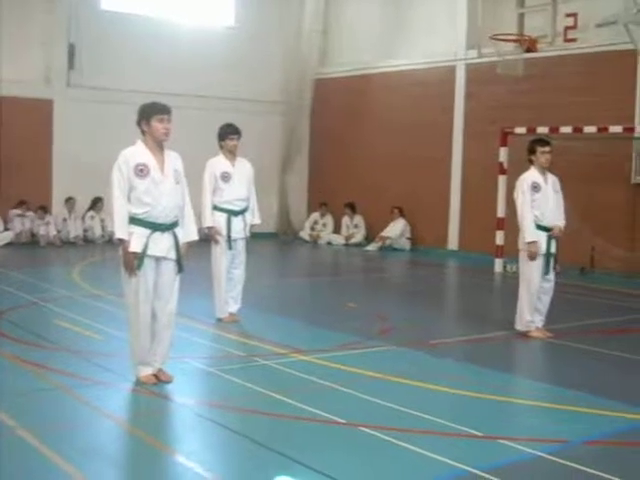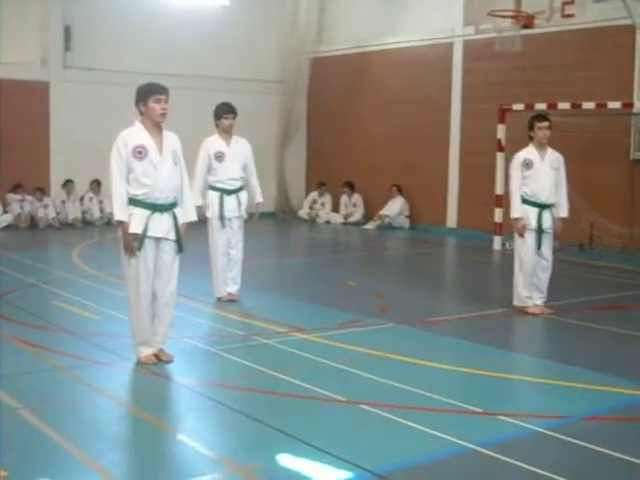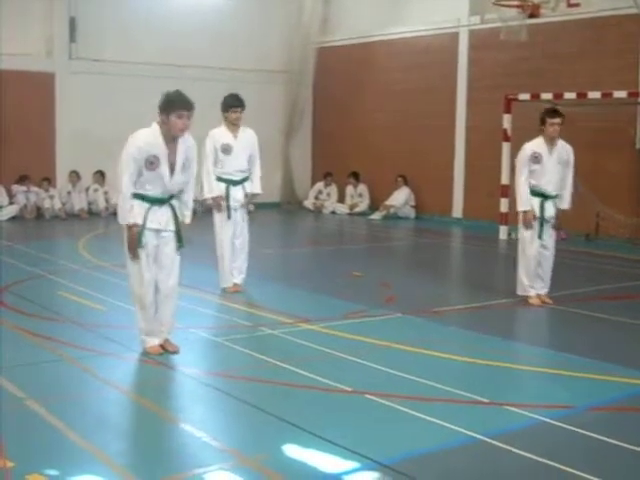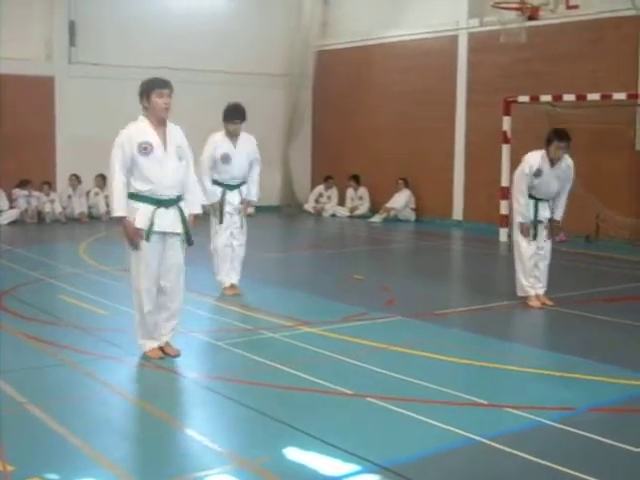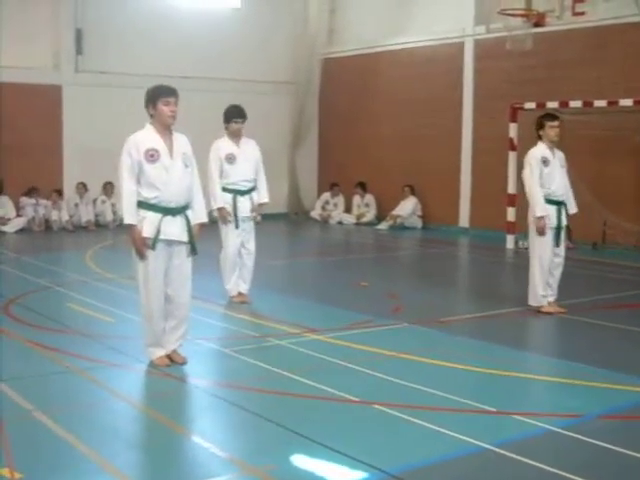
dt=1s
person 1, frame 1
left shoulder: (175, 159)
right shoulder: (128, 157)
left elbow: (183, 200)
right elbow: (120, 201)
left wrist: (185, 240)
right wrist: (125, 244)
left hip: (169, 240)
right hip: (140, 239)
left knee: (166, 306)
right knee: (141, 306)
left ankle: (157, 362)
right ankle: (143, 365)
person 1, frame 2
left shoulder: (173, 140)
right shoulder: (126, 139)
left elbow: (182, 181)
right elbow: (118, 183)
left wrist: (184, 220)
right wrist: (124, 225)
left hip: (169, 220)
right hip: (140, 220)
left knee: (166, 287)
right knee: (141, 287)
left ankle: (158, 343)
right ankle: (144, 346)
person 1, frame 3
left shoulder: (188, 144)
right shoulder: (140, 142)
left elbow: (188, 185)
right elbow: (126, 185)
left wrist: (183, 220)
right wrist: (130, 227)
left hip: (168, 213)
right hip: (142, 214)
left knee: (169, 279)
right knee: (144, 280)
left ankle: (163, 334)
right ankle: (150, 337)
person 1, frame 4
left shoulder: (177, 133)
right shoulder: (130, 134)
left elbow: (189, 174)
right elbow: (118, 176)
left wrist: (192, 213)
right wrist: (124, 219)
left hip: (174, 215)
right hip: (144, 216)
left knee: (173, 282)
right knee: (146, 283)
left ankle: (165, 337)
right ankle: (149, 341)
person 1, frame 5
left shoulder: (183, 142)
right shoulder: (137, 141)
left elbow: (194, 183)
right elbow: (128, 186)
left wrist: (197, 222)
right wrist: (133, 228)
left hip: (181, 223)
right hip: (152, 224)
left knee: (181, 291)
right knee: (154, 291)
left ankle: (173, 345)
right ankle: (157, 348)
person 2, frame 1
left shoulder: (246, 165)
right shoulder: (213, 164)
left elbow: (251, 194)
right elbow: (207, 195)
left wrist: (253, 220)
right wrist: (209, 225)
left hip: (240, 221)
right hip: (222, 220)
left knee: (238, 267)
right knee: (222, 267)
left ankle: (233, 308)
right ankle: (223, 311)
person 2, frame 2
left shoulder: (243, 144)
right shoulder: (208, 144)
left elbow: (251, 174)
right elbow: (200, 174)
left wrist: (257, 199)
right wrist: (198, 202)
left hip: (237, 200)
right hip: (217, 199)
left knee: (236, 247)
right knee: (219, 247)
left ankle: (232, 289)
right ankle: (222, 290)
person 2, frame 3
left shoulder: (250, 135)
right shoulder: (215, 135)
left elbow: (255, 164)
right elbow: (208, 166)
left wrist: (253, 192)
right wrist: (213, 194)
left hip: (243, 190)
right hip: (223, 190)
left knee: (241, 237)
right knee: (225, 237)
left ankle: (238, 279)
right ankle: (227, 281)
person 2, frame 4
left shoulder: (250, 141)
right shoulder: (214, 141)
left elbow: (255, 170)
right elbow: (204, 172)
left wrist: (250, 198)
right wrist: (212, 200)
left hip: (239, 195)
right hip: (219, 195)
left knee: (238, 240)
right knee: (221, 240)
left ankle: (234, 280)
right ankle: (226, 282)
person 2, frame 5
left shoulder: (252, 145)
right shoulder: (218, 146)
left elbow: (260, 174)
right elbow: (214, 178)
left wrist: (260, 201)
right wrist: (219, 206)
left hip: (249, 201)
right hip: (229, 201)
left knee: (248, 248)
right knee: (231, 247)
left ankle: (243, 289)
right ankle: (233, 290)
person 3, frame 1
left shoulder: (554, 180)
right shoulder: (526, 180)
left elbow: (559, 208)
right elbow: (524, 212)
left wrist: (560, 226)
right wrist: (531, 240)
left hip: (550, 238)
right hip: (534, 237)
left knee: (547, 283)
right knee: (531, 282)
left ankle: (538, 323)
right ankle: (527, 324)
person 3, frame 2
left shoulder: (557, 158)
right shoulder: (521, 157)
left elbow: (561, 189)
right elbow: (515, 189)
left wrist: (560, 217)
right wrist: (518, 217)
left hip: (547, 214)
right hip: (528, 213)
left knee: (545, 260)
right knee: (526, 258)
left ankle: (538, 300)
right ankle: (525, 301)
person 3, frame 3
left shoulder: (567, 150)
right shoulder: (529, 148)
left elbow: (567, 180)
right elbow: (521, 180)
left wrist: (562, 207)
right wrist: (525, 209)
left hip: (551, 204)
right hip: (532, 203)
left knee: (547, 249)
right knee: (530, 248)
left ankle: (541, 290)
right ankle: (530, 290)
person 3, frame 4
left shoulder: (568, 165)
right shoulder: (530, 161)
left elbow: (563, 194)
right elbow: (519, 191)
left wrist: (556, 219)
right wrist: (523, 220)
left hip: (545, 208)
right hip: (526, 206)
left knee: (543, 251)
right knee: (526, 250)
left ankle: (540, 291)
right ankle: (529, 292)
person 3, frame 5
left shoulder: (560, 156)
right shoulder: (534, 154)
left elbow: (566, 185)
right elbow: (532, 187)
left wrist: (570, 212)
right wrist: (539, 216)
left hip: (559, 211)
right hip: (543, 211)
left knee: (557, 258)
right knee: (542, 257)
left ankle: (550, 298)
right ankle: (540, 300)
